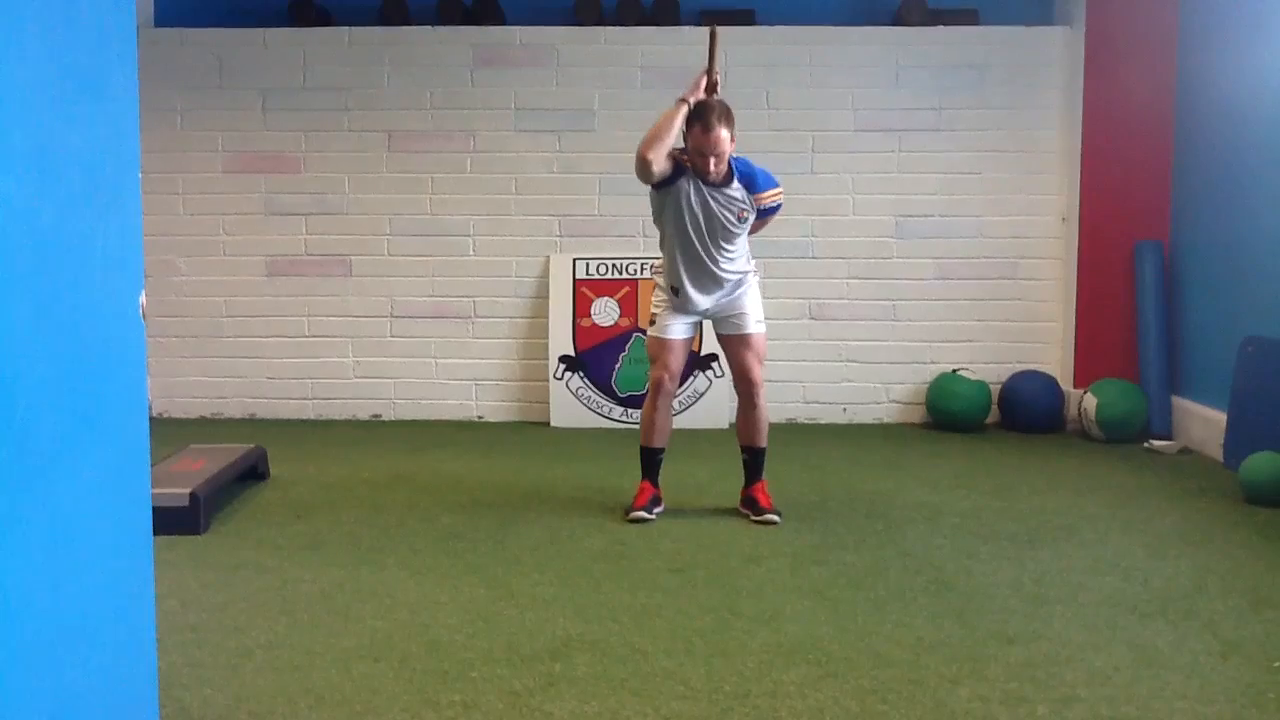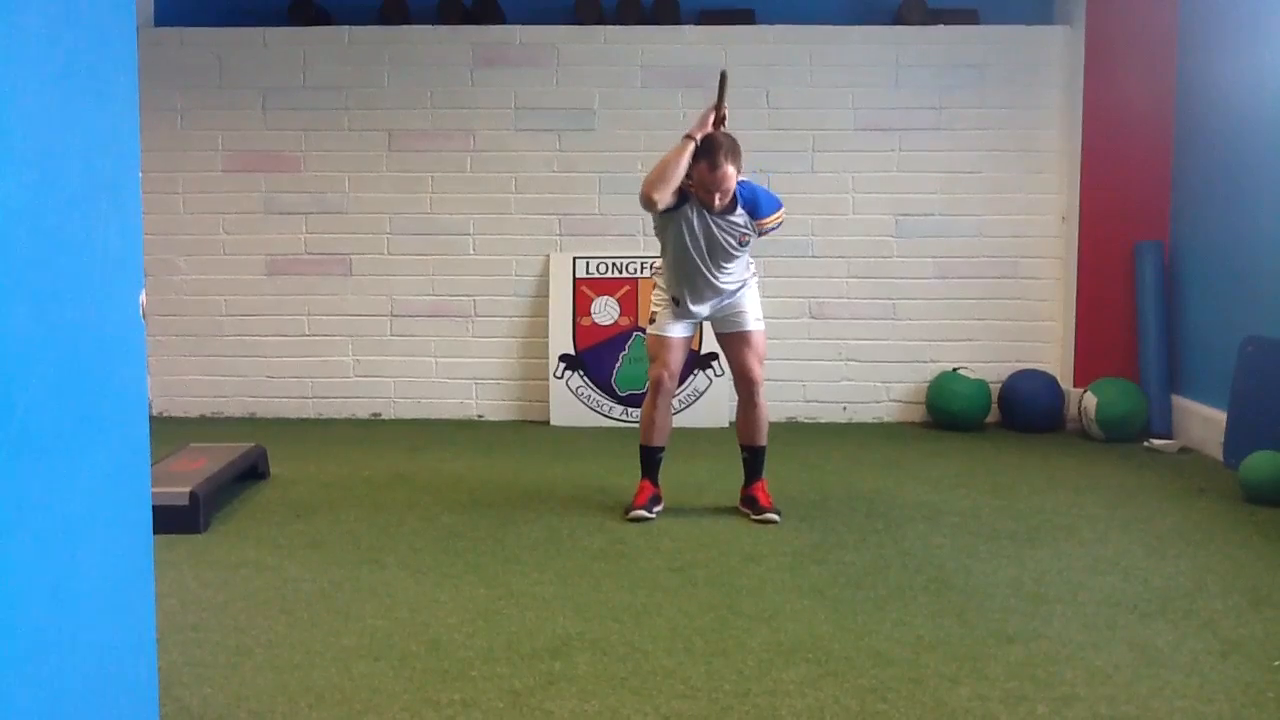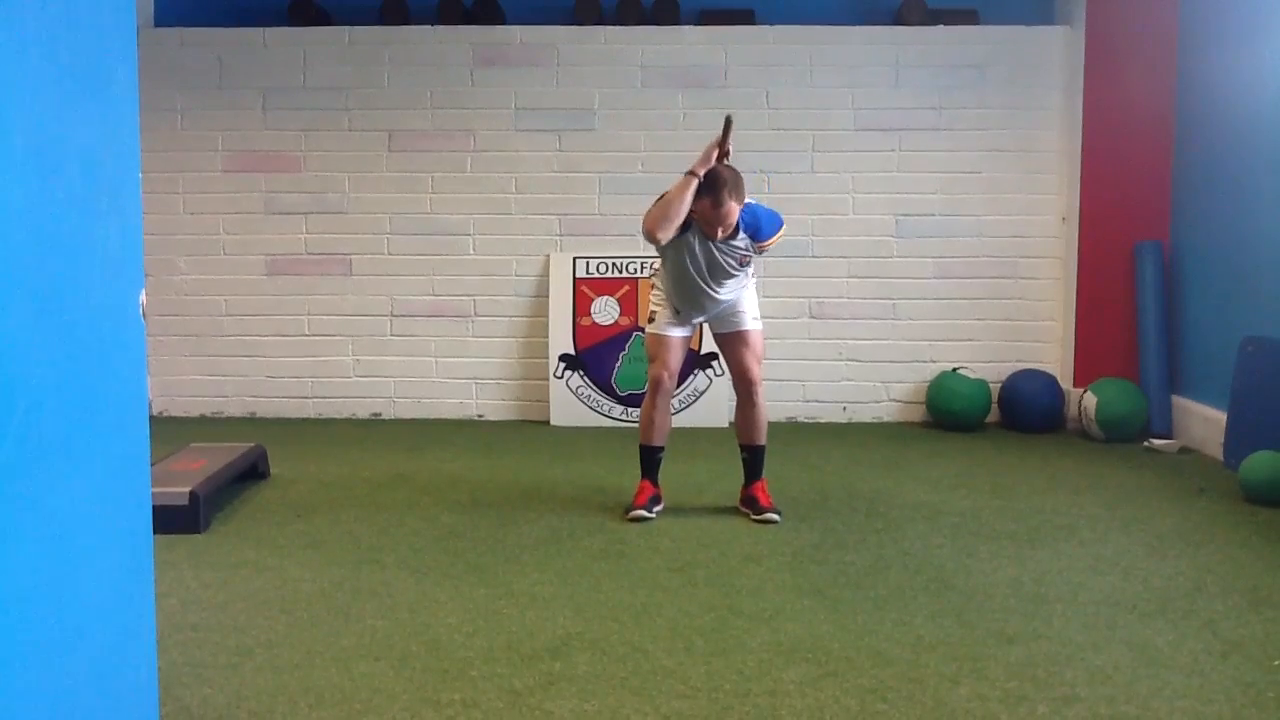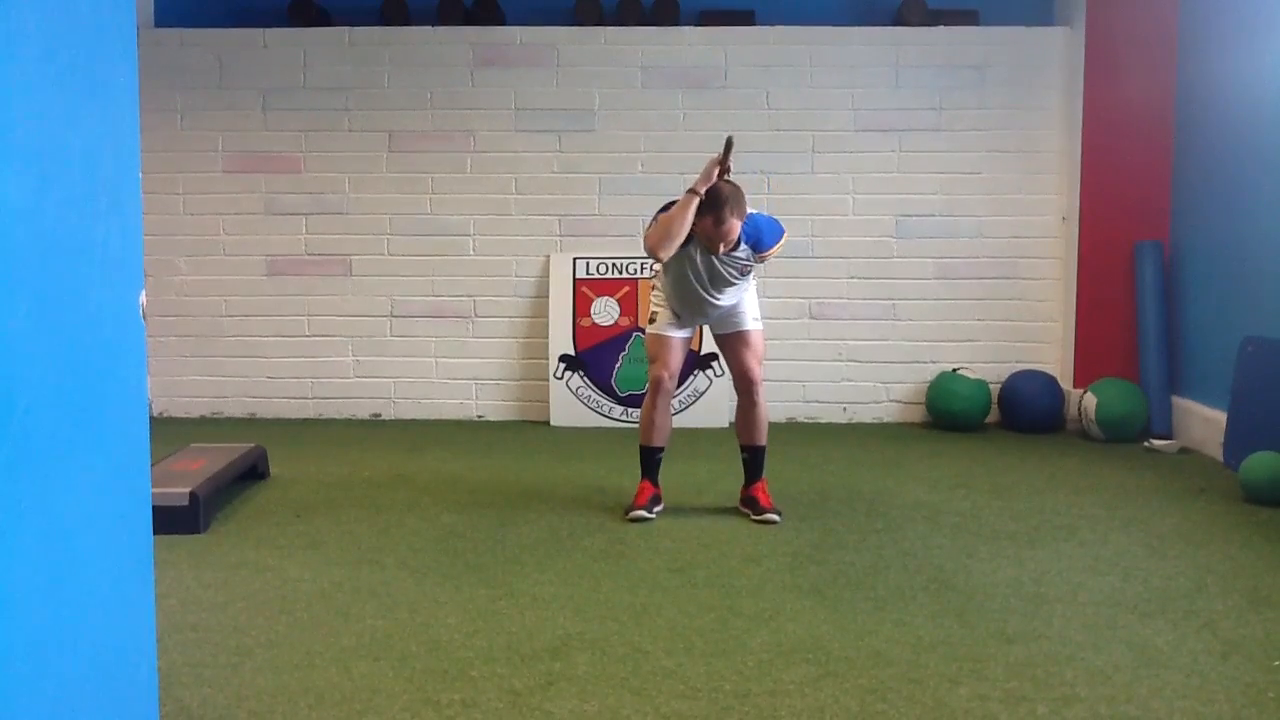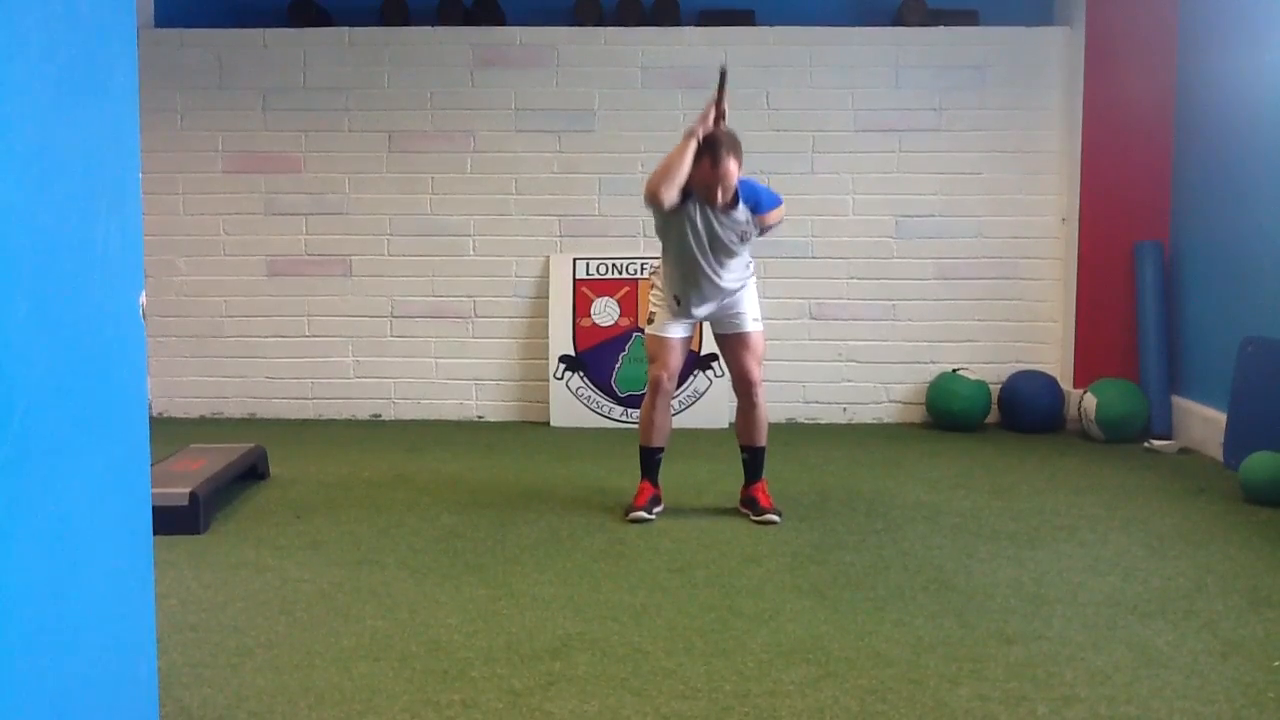
dt=0.3s
person 1, frame 1
left shoulder: (756, 182)
right shoulder: (670, 171)
right elbow: (645, 157)
right wrist: (687, 100)
left hip: (735, 289)
right hip: (677, 289)
left knee: (751, 383)
right knee: (662, 382)
left ankle: (754, 488)
right ankle: (649, 487)
person 1, frame 2
left shoulder: (759, 203)
right shoulder: (675, 194)
right elbow: (650, 196)
right wrist: (693, 136)
left hip: (735, 292)
right hip: (676, 292)
left knee: (752, 382)
right knee: (661, 381)
left ankle: (754, 487)
right ankle: (649, 486)
person 1, frame 3
left shoulder: (760, 223)
right shoulder: (676, 210)
right elbow: (654, 233)
right wrist: (696, 172)
left hip: (733, 297)
right hip: (675, 297)
left knee: (750, 382)
right knee: (660, 381)
left ankle: (754, 487)
right ankle: (648, 486)
person 1, frame 4
left shoulder: (761, 232)
right shoulder: (677, 219)
right elbow: (657, 250)
right wrist: (698, 189)
left hip: (734, 301)
right hip: (676, 300)
left knee: (751, 382)
right knee: (661, 382)
left ankle: (754, 488)
right ankle: (648, 487)
person 1, frame 5
left shoulder: (759, 200)
right shoulder: (676, 193)
right elbow: (656, 196)
right wrist: (697, 131)
left hip: (734, 292)
right hip: (676, 293)
left knee: (750, 383)
right knee: (660, 383)
left ankle: (754, 487)
right ankle: (648, 486)
